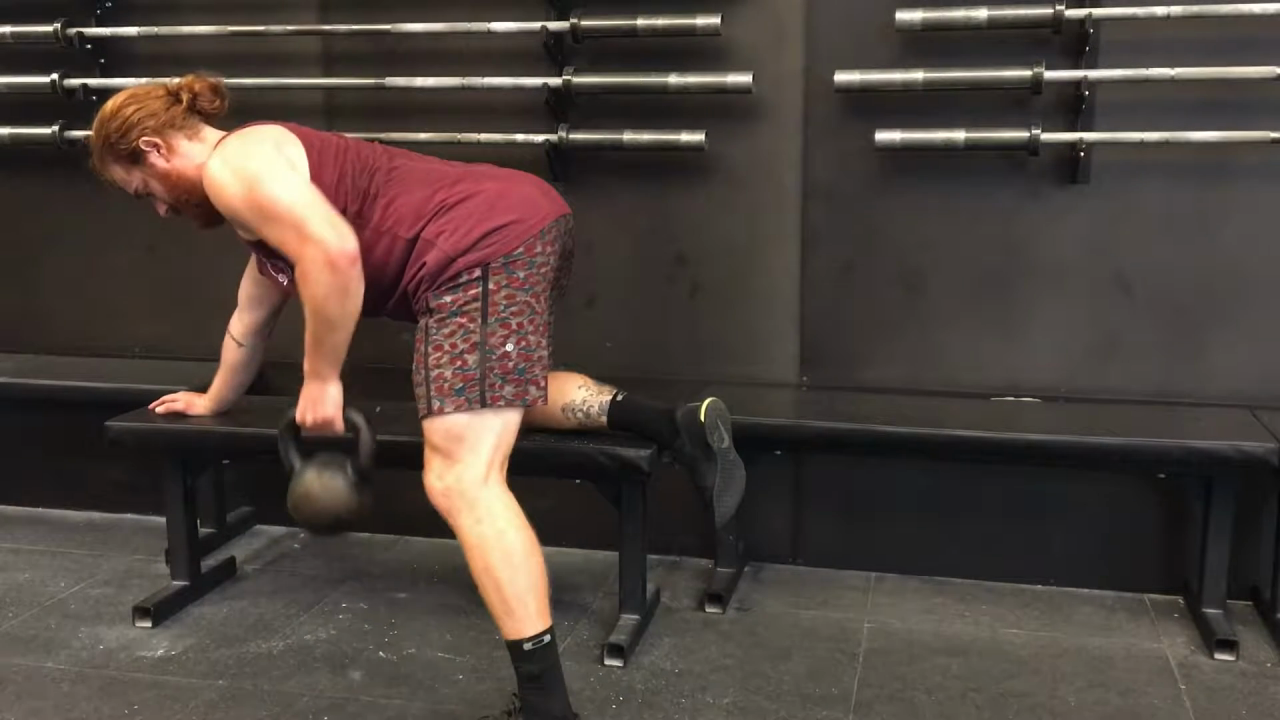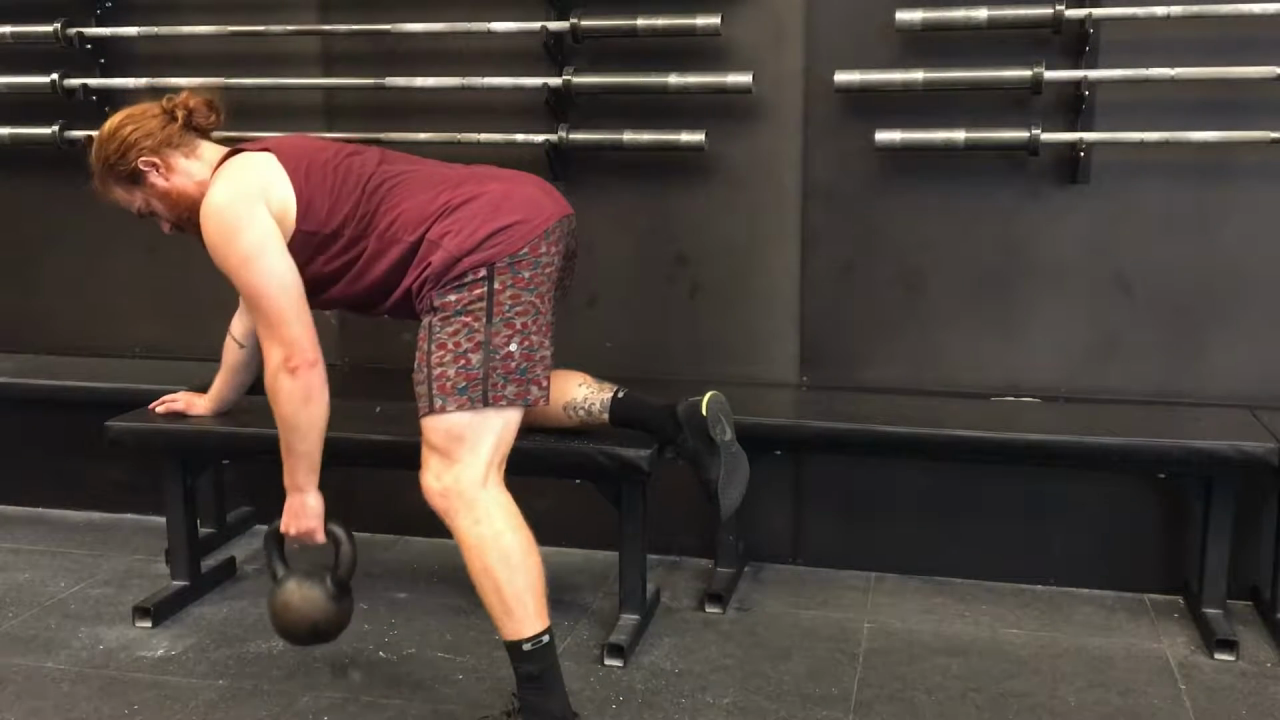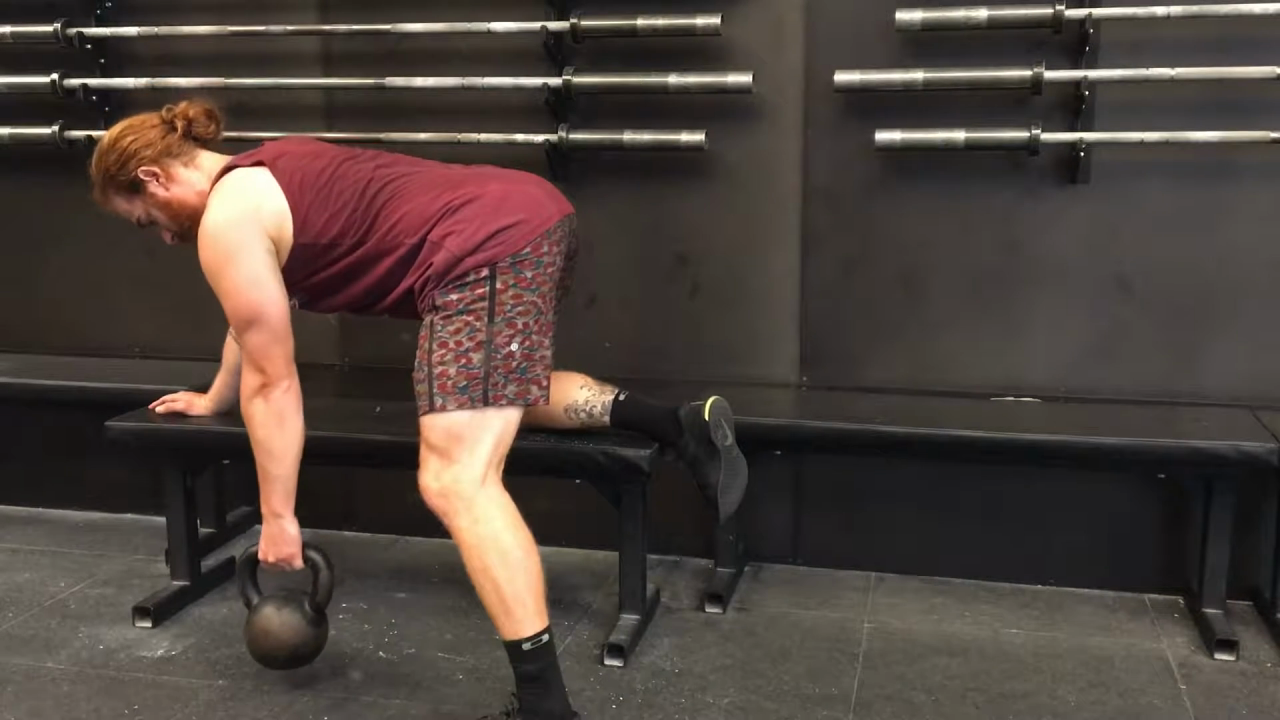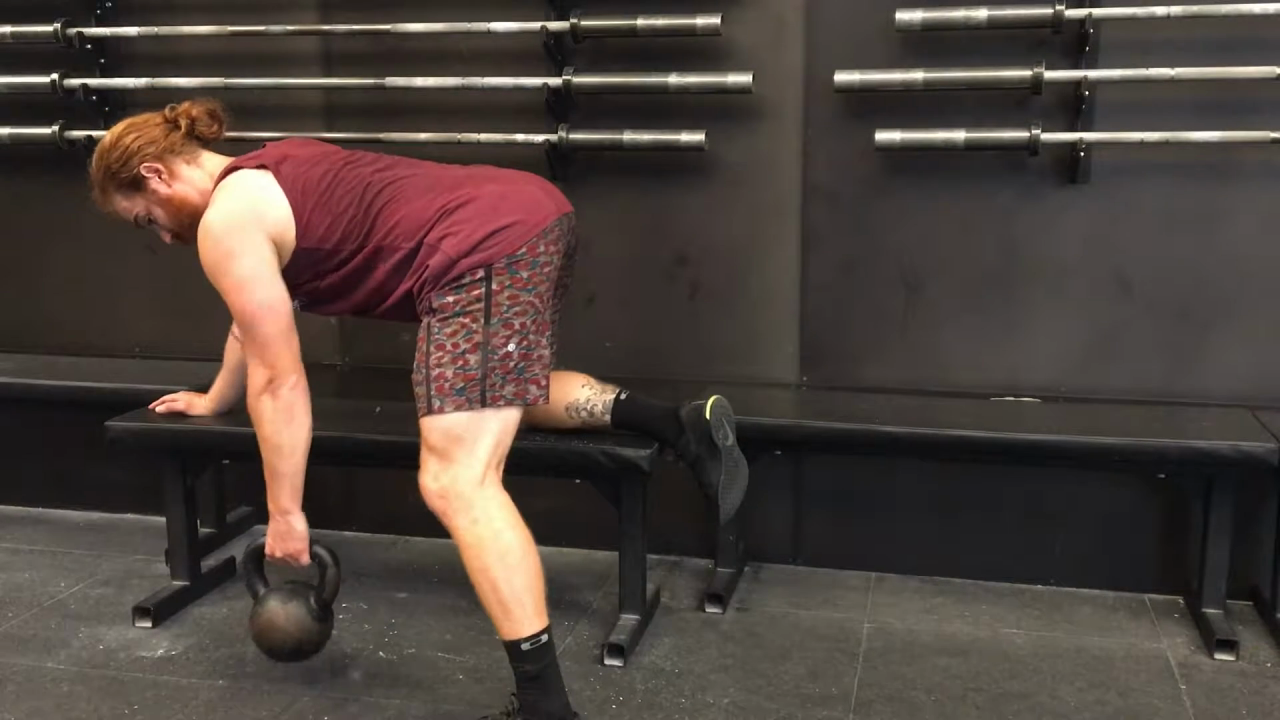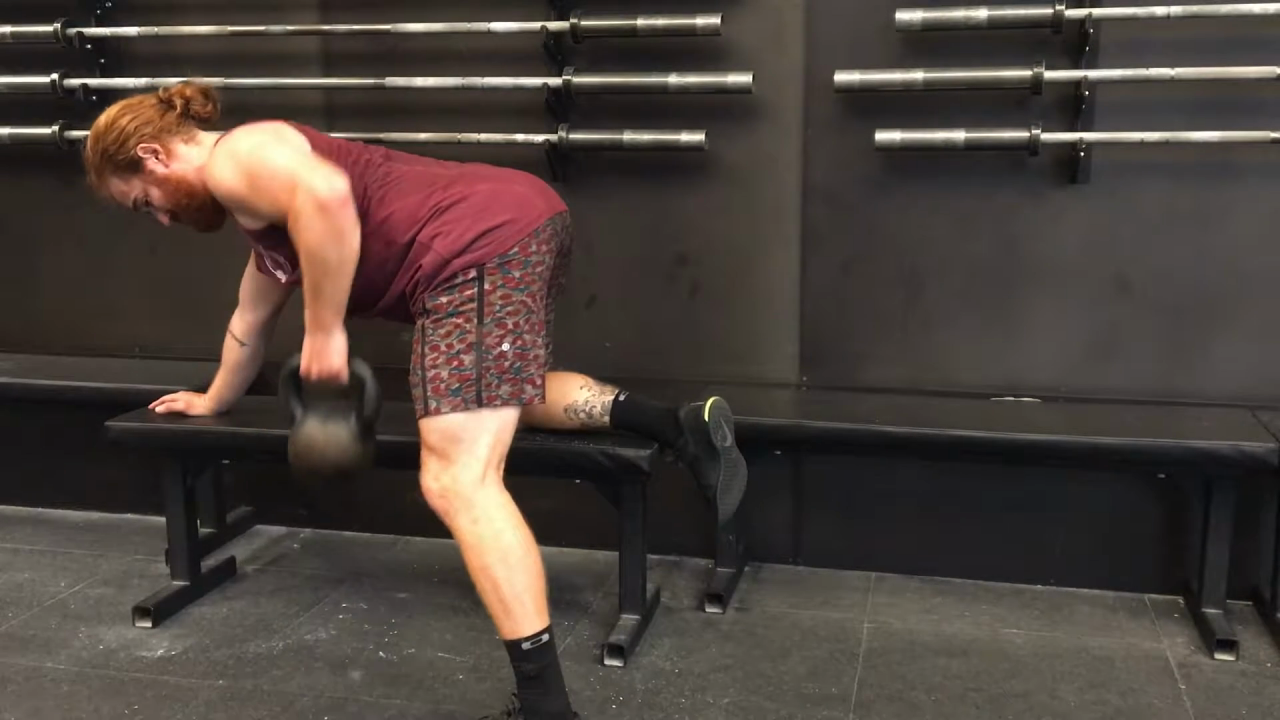
dt=0.4s
person 1, frame 1
left shoulder: (233, 167)
right shoulder: (260, 174)
left elbow: (337, 257)
right elbow: (254, 311)
left wrist: (321, 382)
right wrist: (214, 400)
left hip: (482, 245)
right hip: (525, 215)
left knee: (461, 485)
right knee: (499, 393)
right ankle: (678, 426)
person 1, frame 2
left shoulder: (227, 203)
right shoulder: (263, 171)
left elbow: (296, 361)
right elbow: (258, 315)
left wrist: (302, 493)
right wrist: (214, 400)
left hip: (484, 249)
right hip: (527, 214)
left knee: (458, 485)
right knee: (496, 392)
right ankle: (679, 420)
person 1, frame 3
left shoulder: (227, 222)
right shoulder: (267, 174)
left elbow: (272, 382)
right elbow: (256, 326)
left wrist: (278, 518)
right wrist: (212, 400)
left hip: (487, 248)
right hip: (530, 212)
left knee: (457, 483)
right knee: (499, 392)
right ankle: (681, 424)
person 1, frame 4
left shoulder: (226, 221)
right shoulder: (266, 175)
left elbow: (279, 379)
right elbow: (256, 320)
left wrist: (285, 516)
right wrist: (213, 399)
left hip: (485, 248)
right hip: (530, 212)
left knee: (457, 485)
right knee: (497, 394)
right ankle: (683, 423)
person 1, frame 5
left shoulder: (235, 162)
right shoulder: (260, 182)
left elbow: (327, 200)
right elbow: (254, 311)
left wrist: (325, 335)
right wrist: (214, 399)
left hip: (480, 244)
right hip: (525, 213)
left knee: (459, 486)
right knee: (497, 393)
right ankle: (682, 425)
